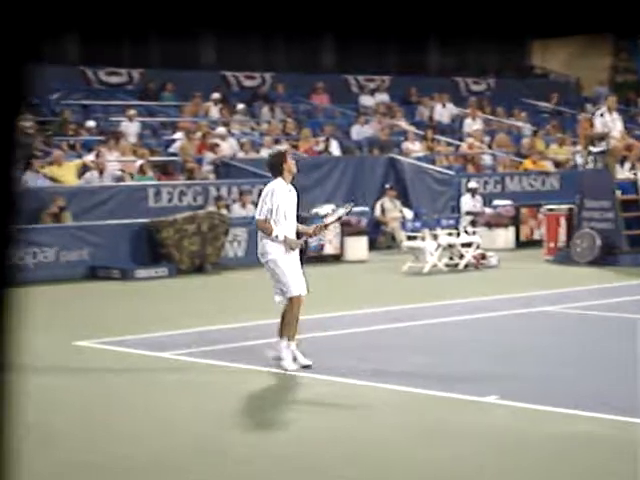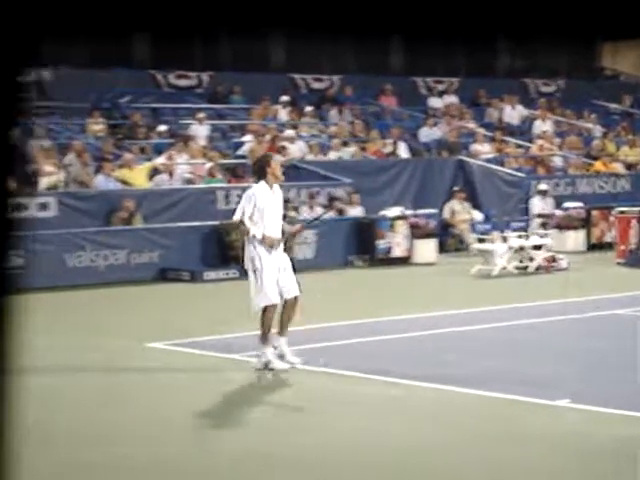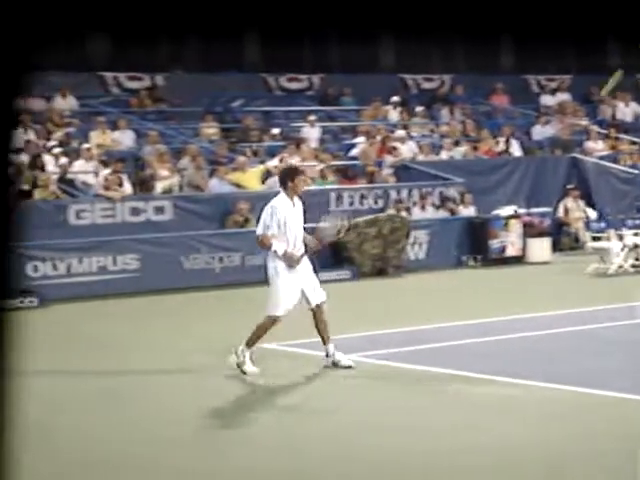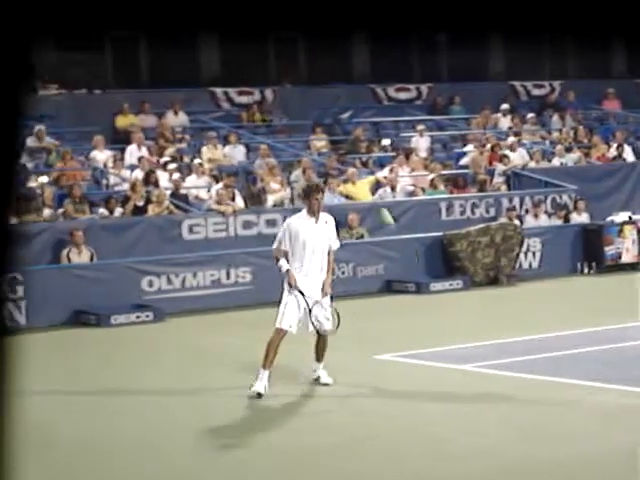
dt=0.5s
person 1, frame 1
left shoulder: (291, 191)
right shoulder: (272, 190)
right elbow: (260, 223)
left wrist: (307, 230)
right wrist: (285, 238)
left hip: (289, 253)
right hip: (274, 253)
left knee: (295, 300)
right knee: (295, 298)
left ankle: (287, 349)
right ankle: (285, 348)
person 1, frame 2
left shoulder: (277, 192)
right shoulder: (255, 193)
right elbow: (238, 223)
left wrist: (289, 229)
right wrist: (262, 237)
left hip: (278, 254)
right hip: (261, 256)
left knee: (292, 298)
right knee: (271, 304)
left ankle: (280, 345)
right ankle: (266, 354)
person 1, frame 3
left shoulder: (297, 203)
right shoulder: (275, 207)
right elbow: (262, 238)
left wrist: (310, 240)
right wrist: (285, 253)
left hip: (302, 264)
right hip: (282, 268)
left knee: (318, 306)
right knee: (274, 316)
left ankle: (331, 353)
right ankle: (243, 352)
person 1, frame 4
left shoulder: (329, 222)
right shoulder: (292, 223)
right elbow: (280, 252)
left wrist: (329, 278)
right wrist: (287, 271)
left hip: (319, 286)
right hip: (296, 285)
left knee: (323, 331)
right knee: (280, 330)
left ankle: (319, 369)
right ankle: (263, 377)
